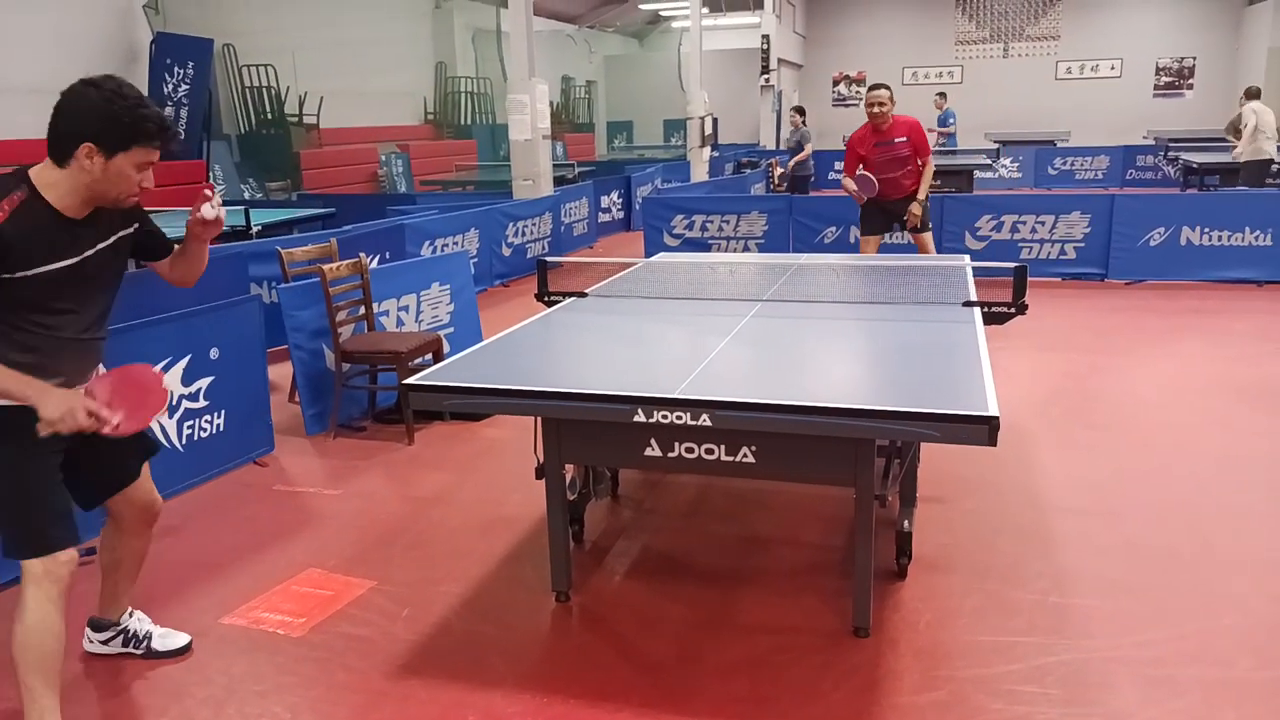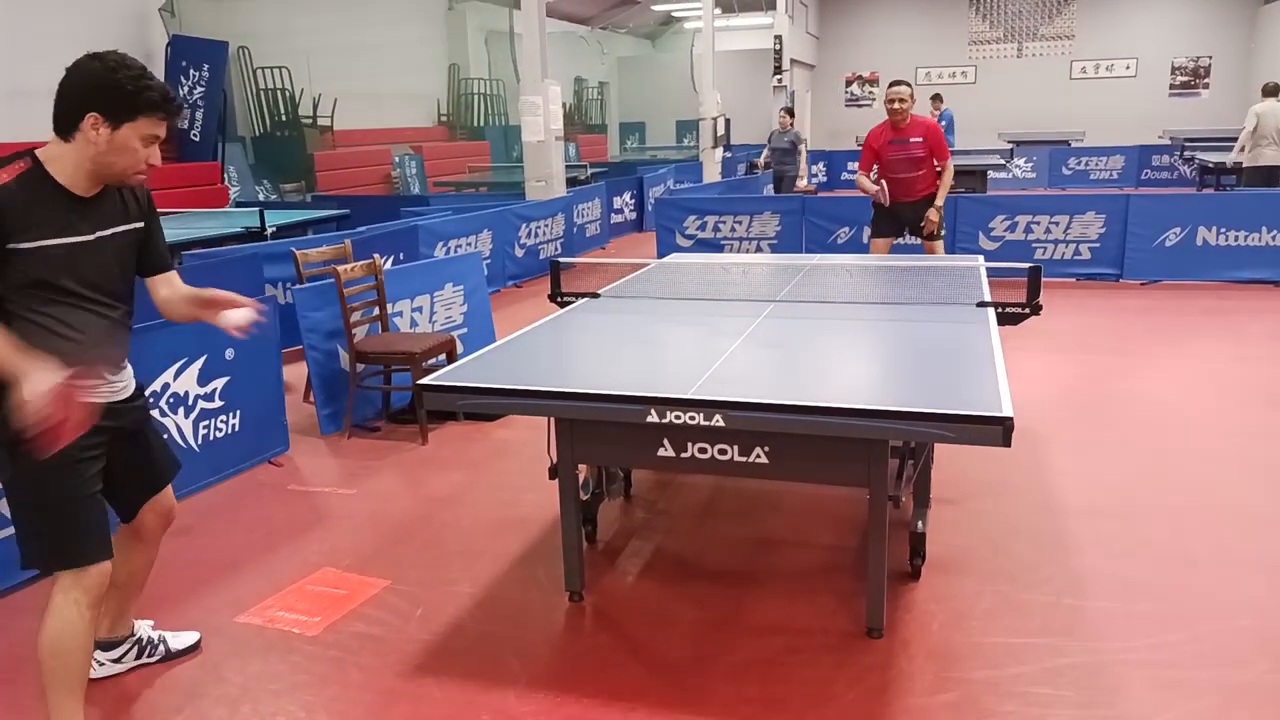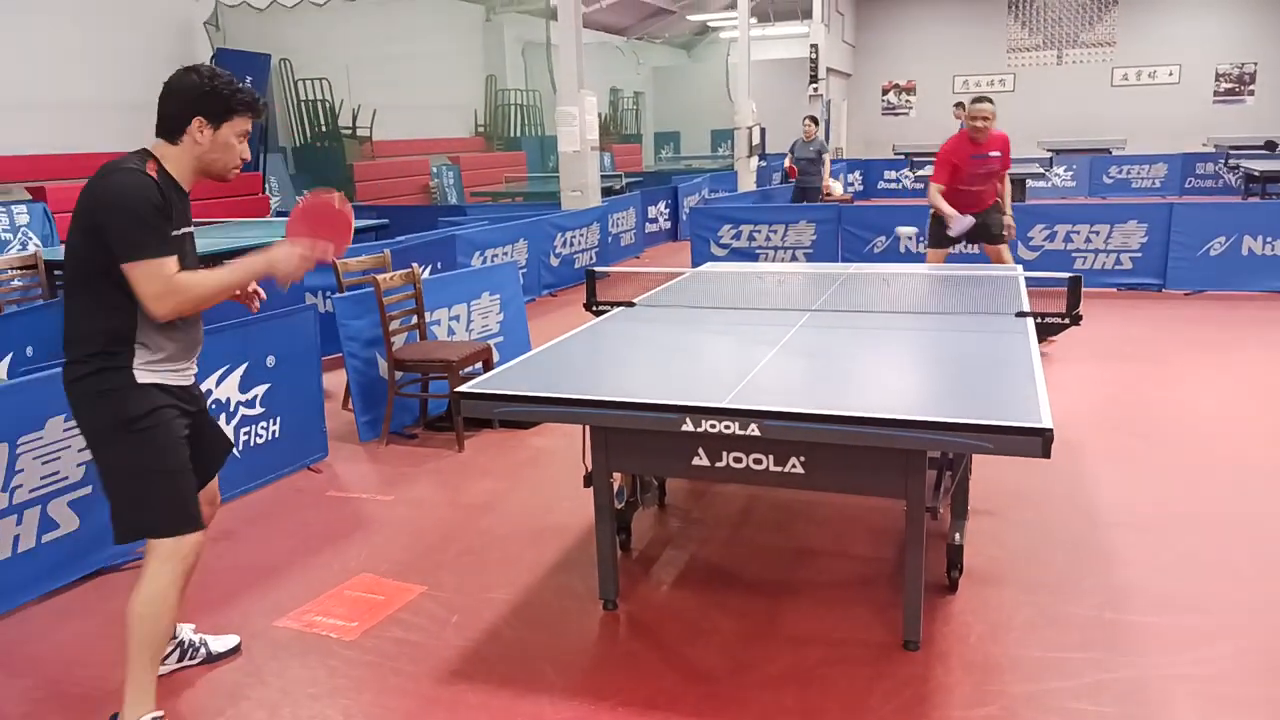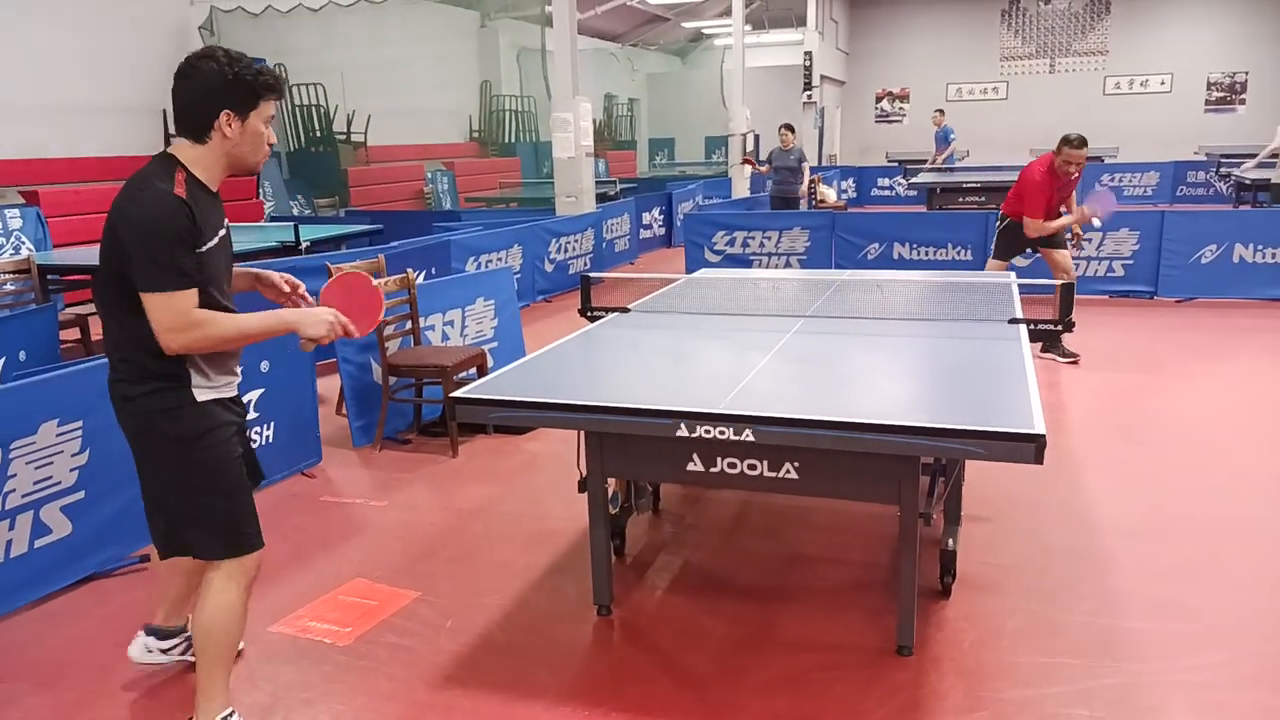
dt=0.5s
person 1, frame 1
left shoulder: (116, 213)
left elbow: (179, 270)
left wrist: (200, 236)
left hip: (83, 394)
left knee: (139, 507)
right knee: (52, 565)
left ankle: (110, 627)
person 1, frame 2
left shoulder: (130, 201)
left elbow: (167, 294)
left wrist: (214, 303)
left hip: (115, 396)
left knee: (155, 513)
right knee: (84, 574)
left ankle: (113, 641)
person 1, frame 3
left shoulder: (169, 190)
right shoulder: (130, 188)
right elbow: (163, 300)
left wrist: (226, 279)
right wrist: (265, 262)
left hip: (165, 380)
right hip: (123, 388)
left knee: (195, 506)
right knee: (176, 543)
left ankle: (159, 641)
person 1, frame 4
left shoulder: (195, 190)
right shoulder: (158, 205)
right elbow: (177, 330)
left wrist: (254, 279)
right wrist: (291, 320)
left hip: (196, 396)
right hip: (173, 404)
left knee: (205, 526)
right knee: (236, 555)
left ankle: (164, 633)
person 2, frame 1
left shoulder: (911, 126)
right shoulder: (857, 139)
left elbow: (928, 164)
right elbow: (847, 177)
left wrist: (919, 200)
right wrist: (853, 190)
left hip: (911, 197)
right hip: (876, 201)
left knee: (929, 254)
person 2, frame 2
left shoulder: (929, 128)
right shoulder: (875, 135)
left elbow: (947, 169)
right elbow: (861, 176)
left wrist: (937, 206)
right wrist: (872, 189)
left hip: (925, 202)
right hip: (888, 204)
person 2, frame 3
left shoulder: (1001, 142)
right shoulder: (950, 148)
left elbow: (1003, 178)
right elbow: (934, 193)
left wrist: (1007, 213)
right wrist: (949, 213)
right hip: (950, 214)
left knee: (1006, 264)
person 2, frame 4
left shoulder: (1074, 167)
right shoulder: (1036, 177)
right elbow: (1032, 230)
left wrist: (1074, 222)
right wrist: (1072, 217)
left hip: (1050, 221)
right hip: (1016, 221)
left knee: (1067, 274)
left ankle: (1052, 342)
